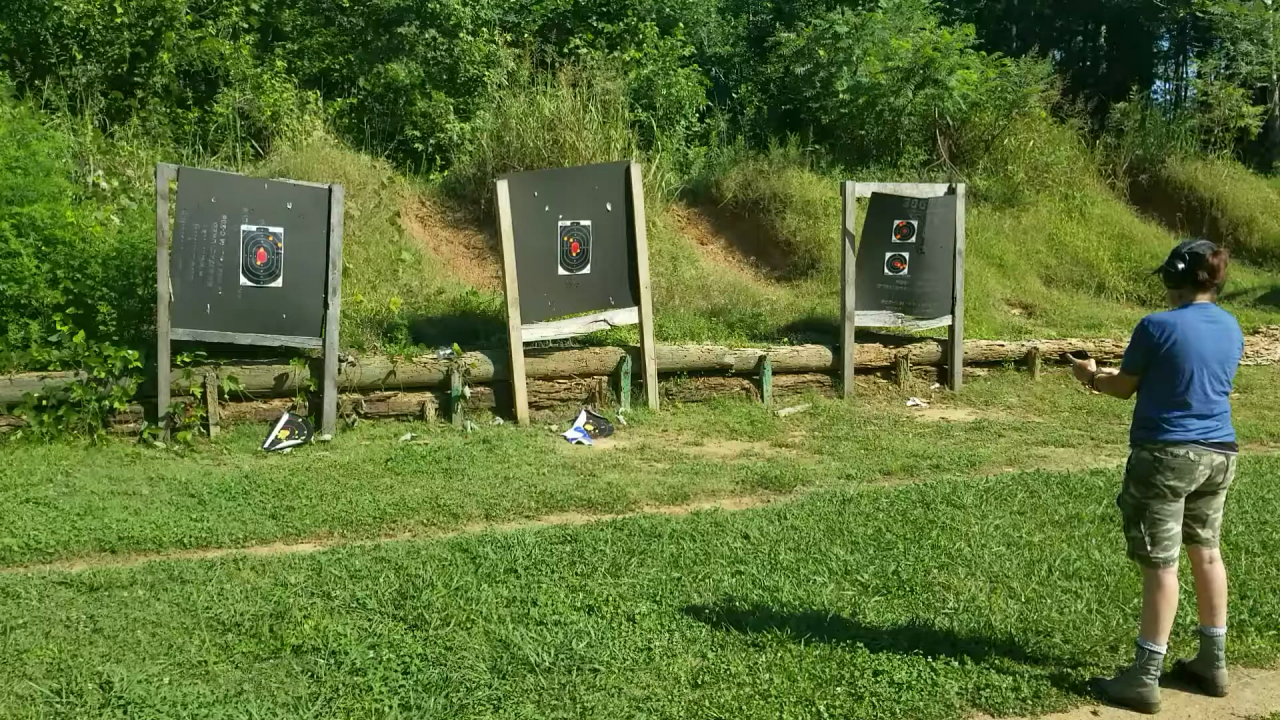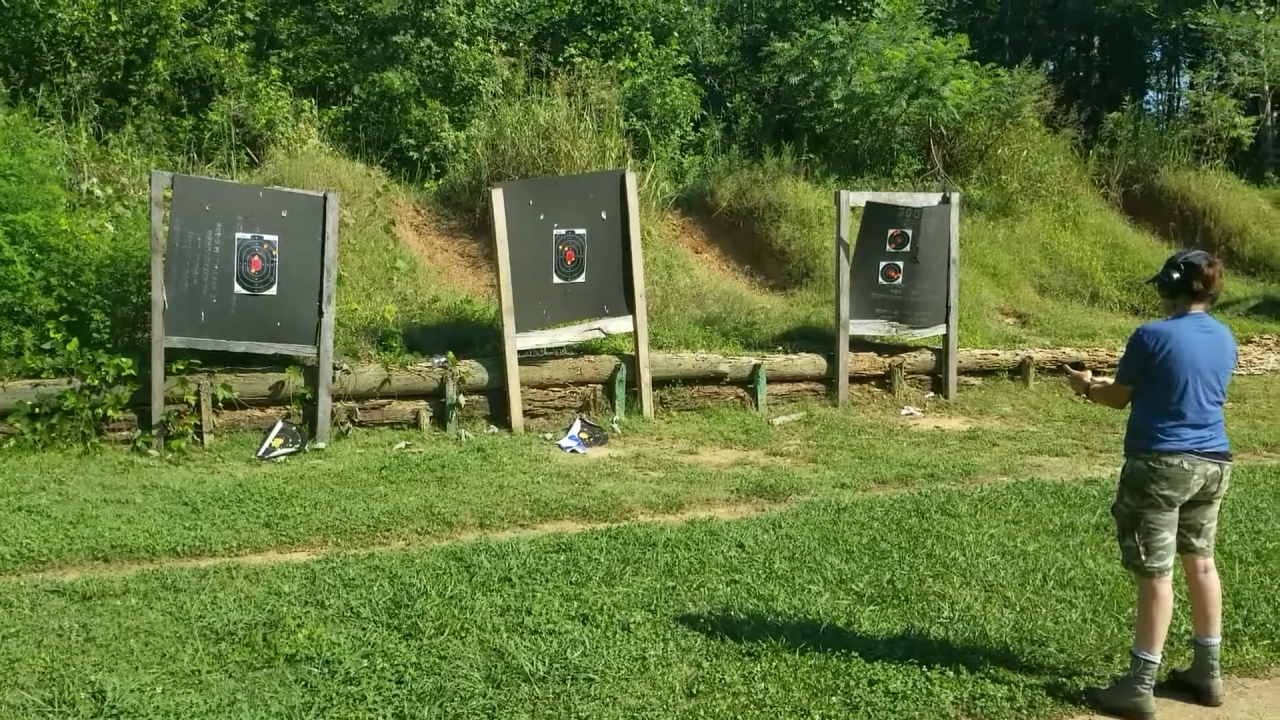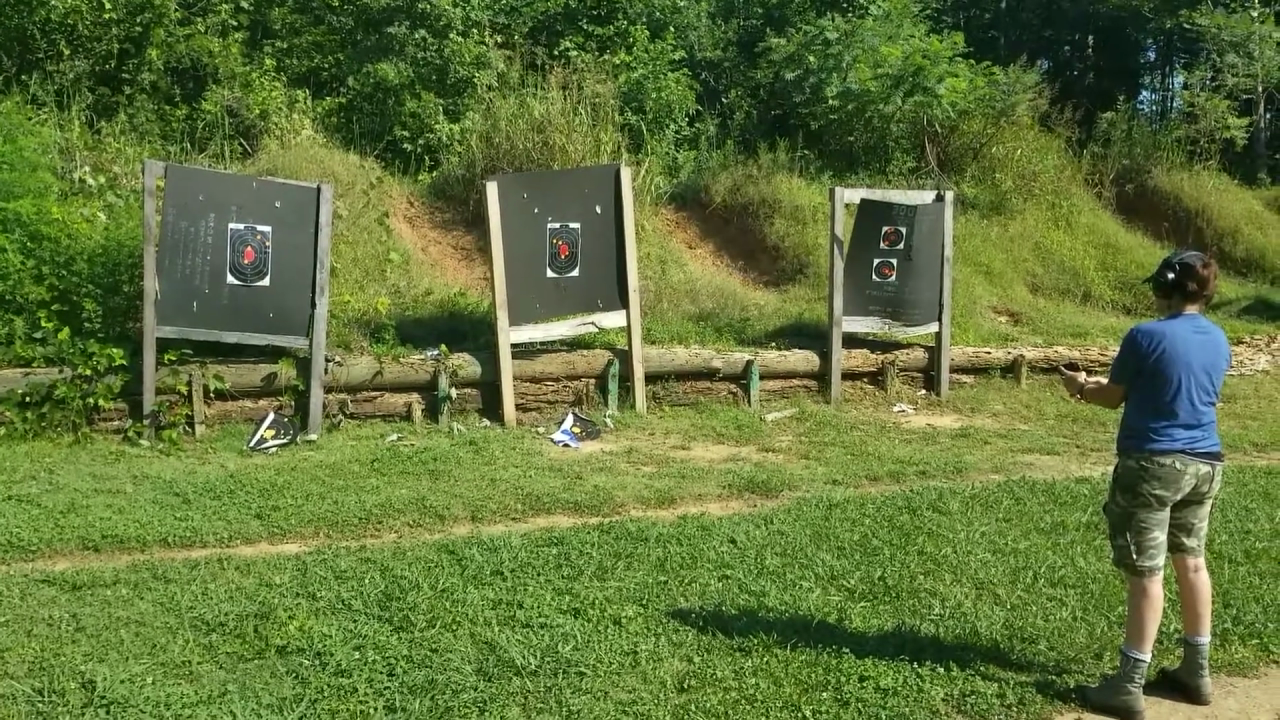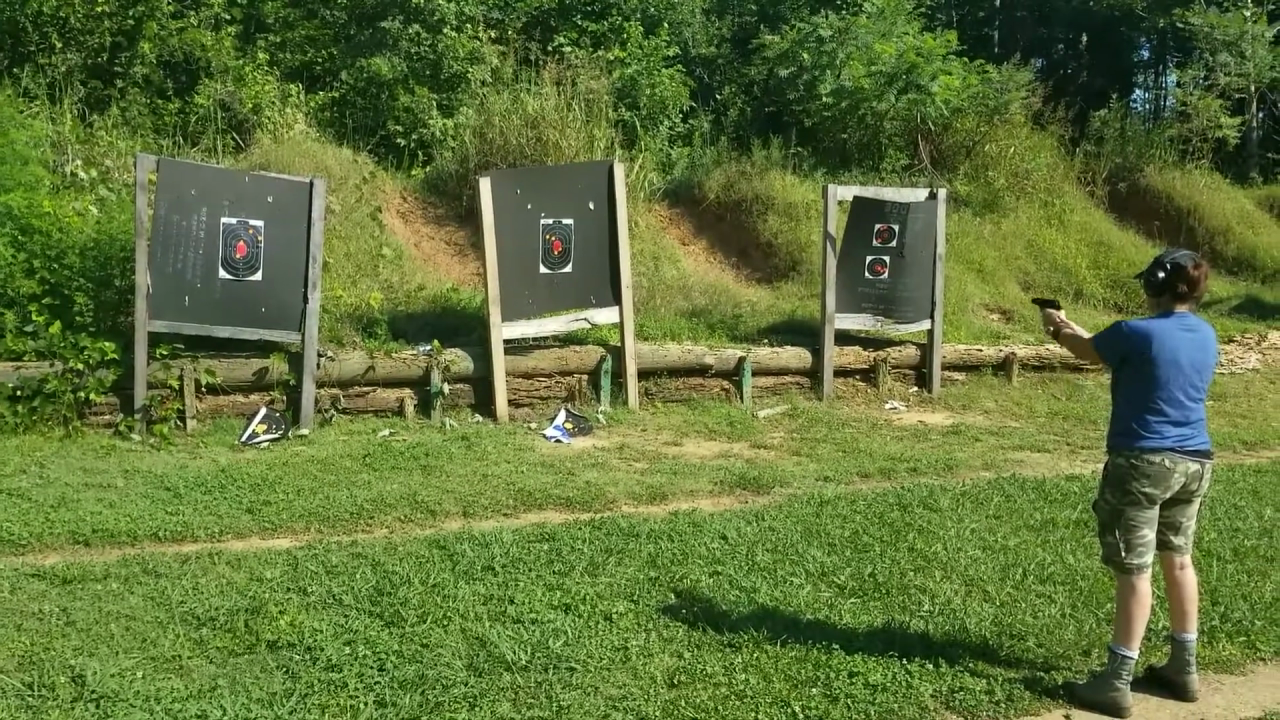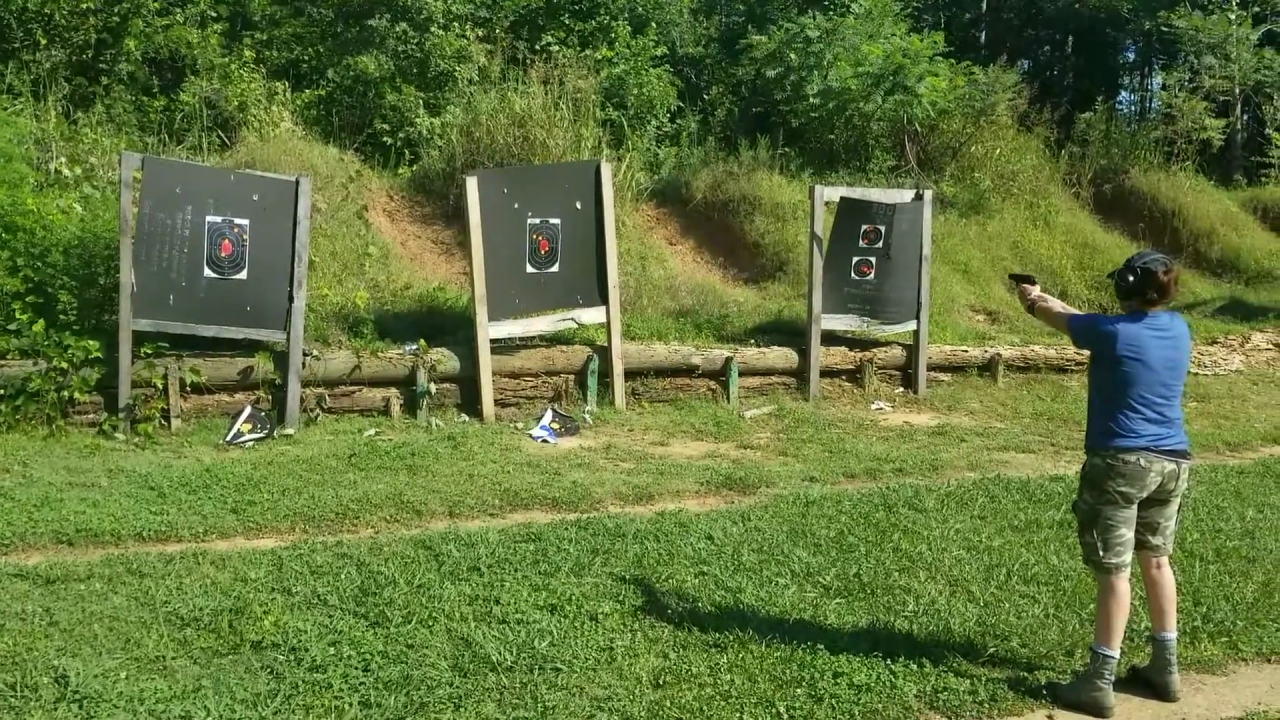
dt=1s
person 1, frame 1
left shoulder: (1158, 326)
right shoulder: (1232, 329)
left elbow: (1124, 388)
left wrist: (1092, 376)
right wrist: (1115, 372)
left hip: (1166, 456)
right hip: (1219, 454)
left knee: (1160, 565)
right knee: (1206, 553)
left ankle: (1144, 679)
right ankle: (1212, 663)
person 1, frame 2
left shoulder: (1152, 336)
right shoulder: (1225, 339)
left elbow: (1119, 398)
left wrist: (1088, 387)
right wrist: (1111, 383)
left hip: (1161, 465)
right hip: (1213, 463)
left knee: (1155, 574)
right knee: (1201, 562)
right ankle: (1207, 672)
person 1, frame 3
left shoulder: (1146, 337)
right shoulder: (1219, 340)
left elbow: (1113, 398)
left wrist: (1081, 387)
right wrist: (1103, 383)
left hip: (1152, 465)
right hip: (1205, 464)
left knee: (1145, 573)
right knee: (1191, 562)
right ankle: (1196, 671)
person 1, frame 4
left shoulder: (1137, 333)
right shoulder: (1206, 335)
left elbow: (1088, 349)
left wrist: (1058, 329)
right wrist: (1073, 326)
left hip: (1143, 463)
right hip: (1195, 462)
left knee: (1134, 571)
right knee: (1178, 560)
right ankle: (1183, 668)
person 1, frame 5
left shoulder: (1113, 332)
right shoulder: (1178, 328)
left elbow: (1059, 319)
left wrist: (1033, 300)
right wrist: (1048, 298)
left hip: (1120, 463)
right hip: (1173, 462)
left knee: (1114, 571)
right knee: (1156, 560)
right ankle: (1165, 668)
